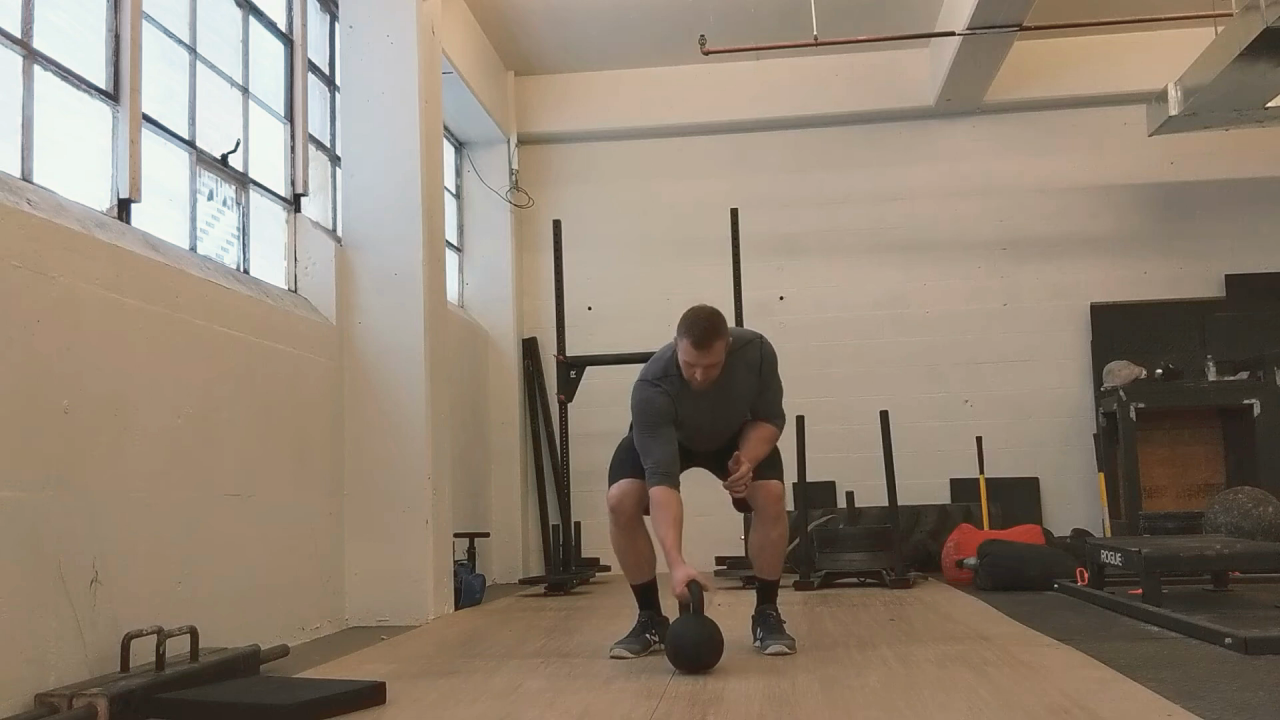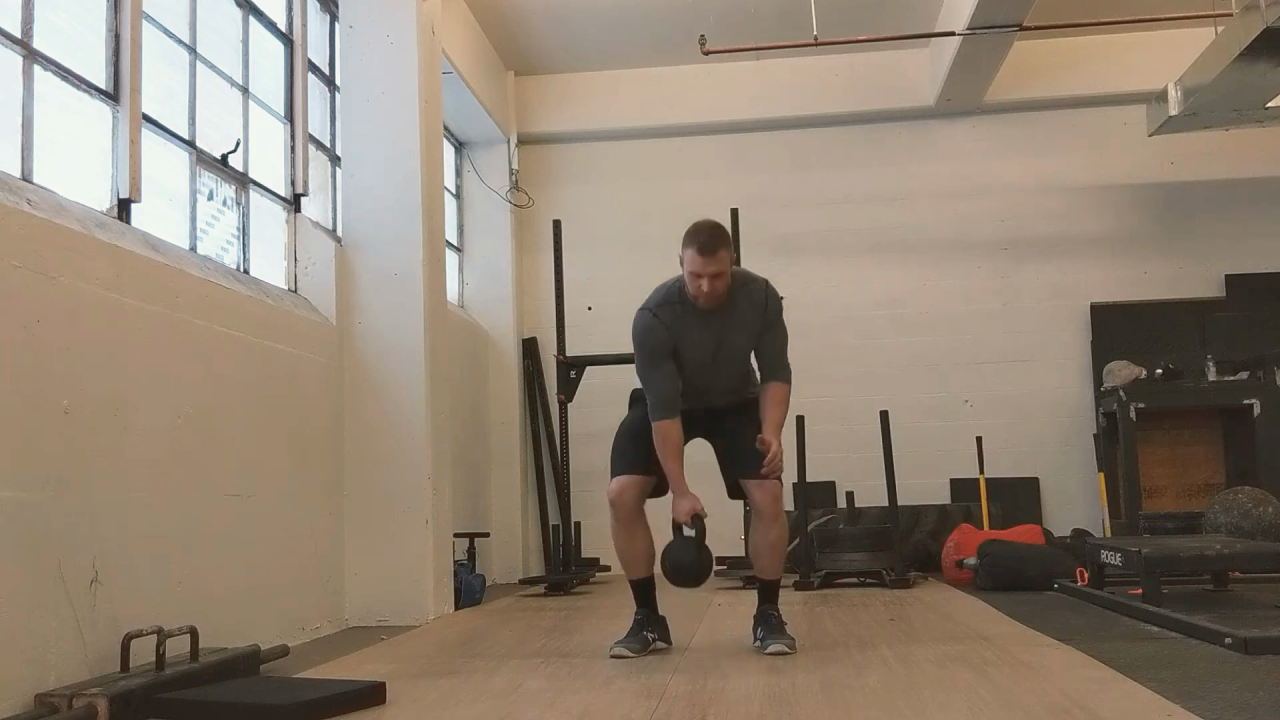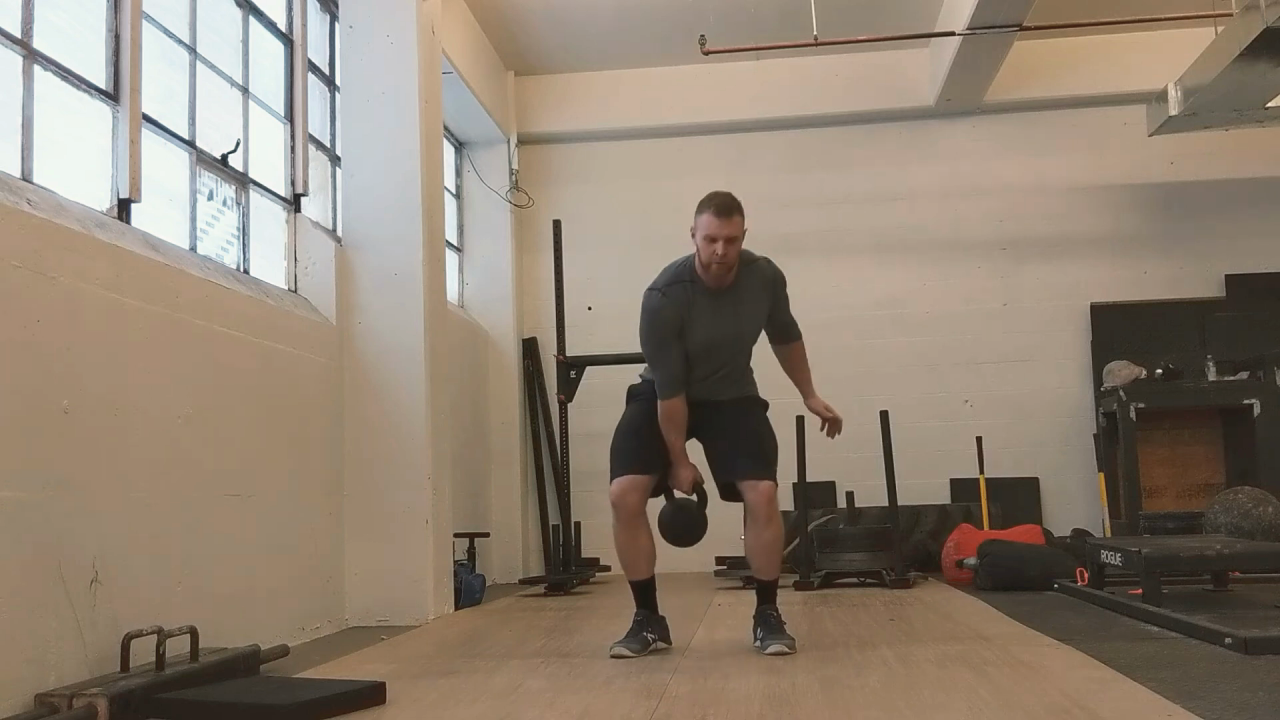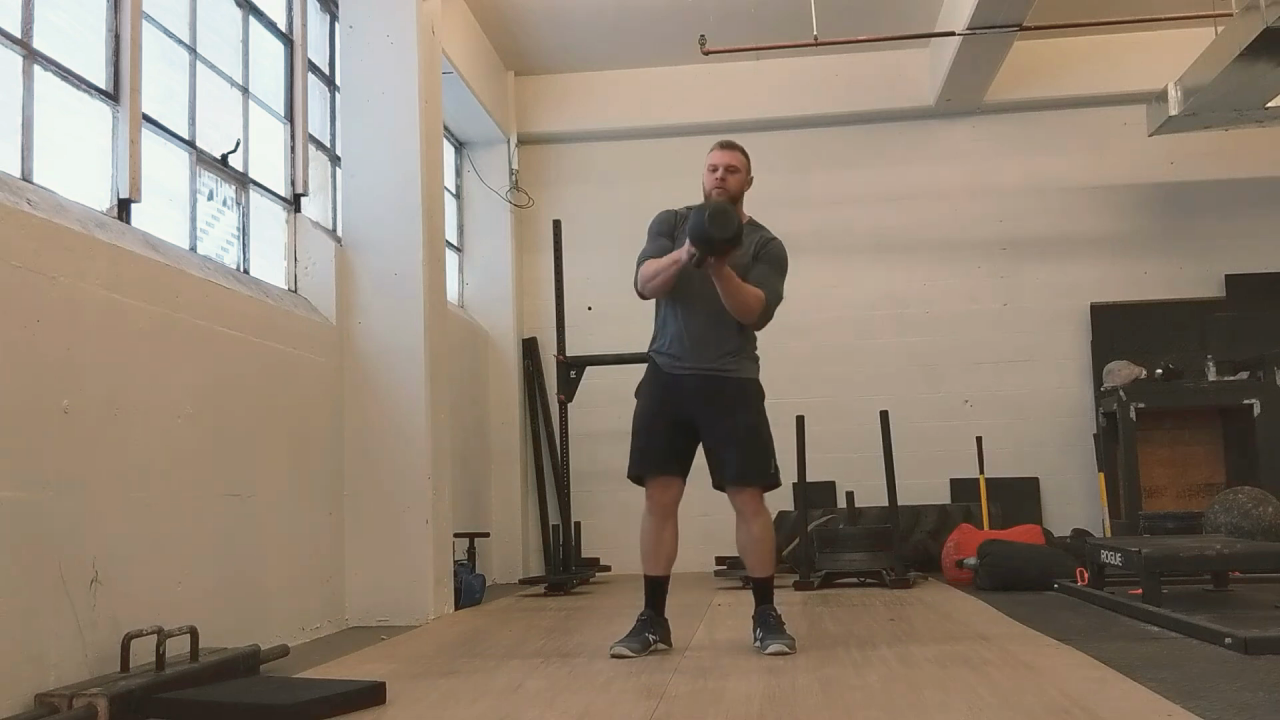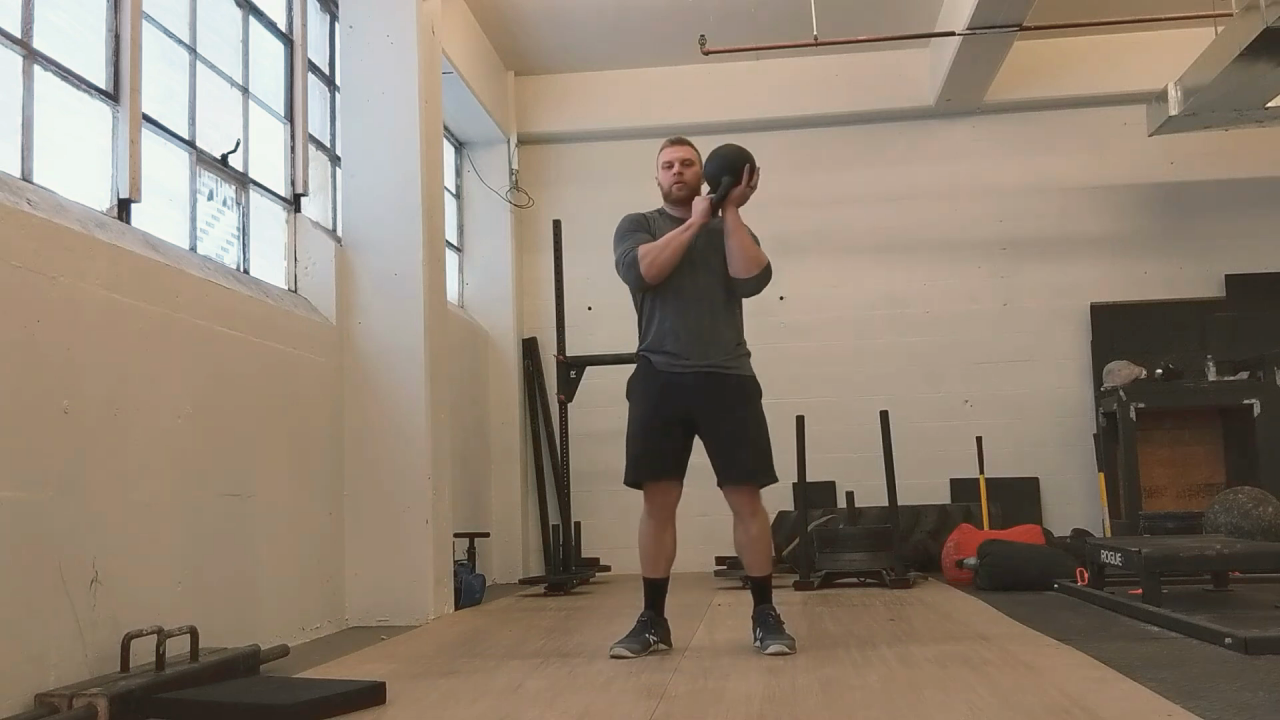
dt=0.5s
person 1, frame 1
left shoulder: (756, 351)
right shoulder: (652, 386)
left elbow: (770, 418)
right elbow: (661, 479)
left wrist: (748, 459)
right wrist: (676, 563)
left hip: (735, 434)
right hip: (665, 437)
left knee: (770, 494)
right knee: (621, 500)
left ankle: (767, 615)
right ankle: (650, 619)
person 1, frame 2
left shoulder: (759, 296)
right shoulder: (654, 317)
left elbow: (776, 374)
right elbow: (664, 408)
left wrist: (772, 434)
right wrist: (679, 491)
left hip: (736, 402)
right hip: (661, 405)
left knee: (767, 492)
right knee: (622, 495)
left ankle: (768, 614)
right ankle: (648, 621)
person 1, frame 3
left shoulder: (765, 277)
right shoulder: (664, 296)
left elbow: (785, 337)
right elbow: (669, 389)
left wrist: (810, 396)
right wrist: (678, 460)
left hip: (733, 399)
right hip: (660, 399)
left knee: (762, 495)
right knee: (624, 496)
left ankle: (767, 617)
right ankle: (648, 621)
person 1, frame 4
left shoulder: (765, 244)
right shoulder: (669, 223)
left elbow: (759, 312)
right elbow: (644, 282)
left wrist: (721, 270)
right wrist: (685, 253)
left hip: (732, 382)
right hip: (667, 377)
left knee: (749, 497)
right knee: (660, 497)
left ankle: (766, 616)
right ankle: (653, 620)
person 1, frame 5
left shoulder: (735, 231)
right shoulder: (637, 225)
left elbow: (752, 280)
right elbow: (640, 271)
left wrist: (729, 212)
right wrist: (693, 221)
left hip: (726, 378)
right hip: (659, 379)
left knee: (745, 497)
right knee: (657, 500)
left ankle: (765, 615)
right ankle: (653, 620)
